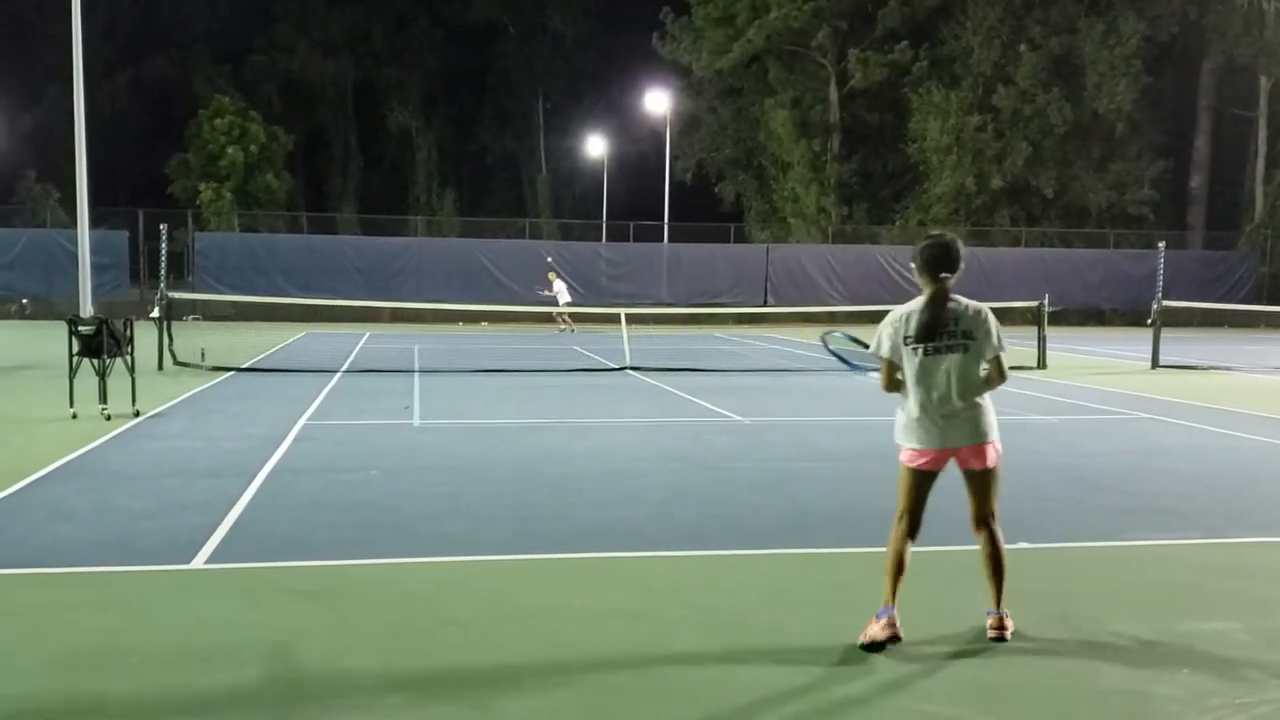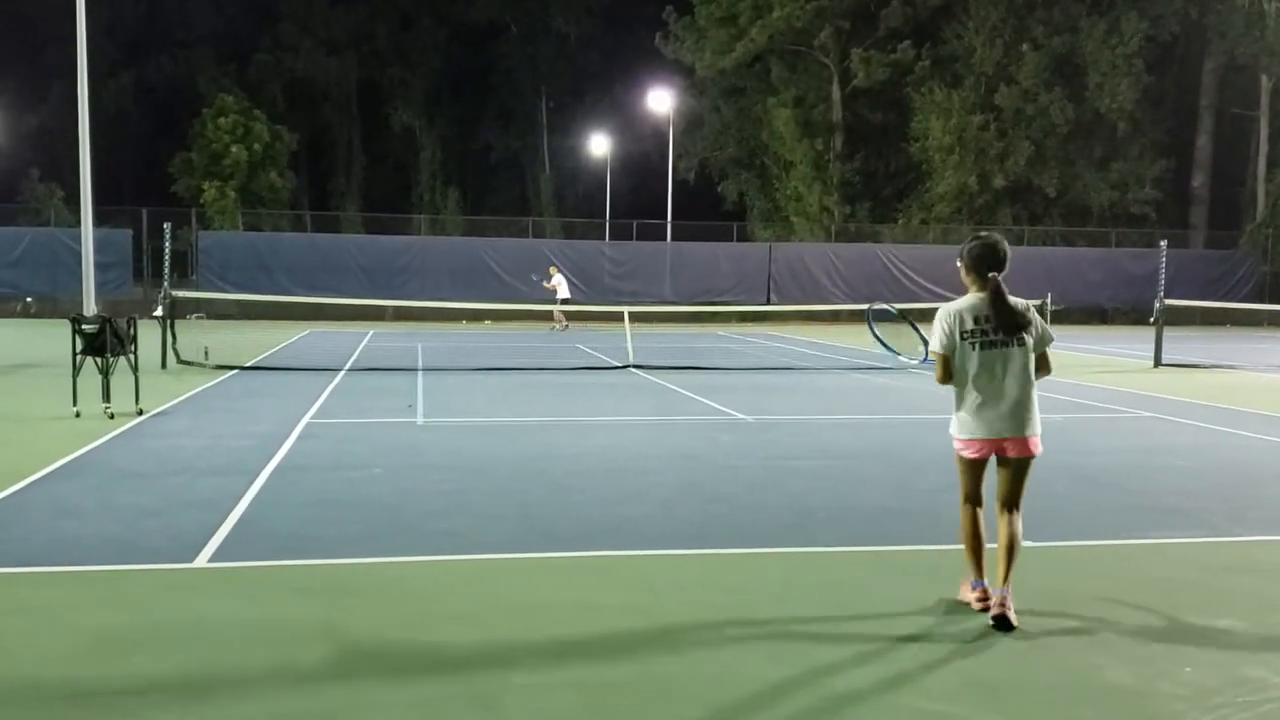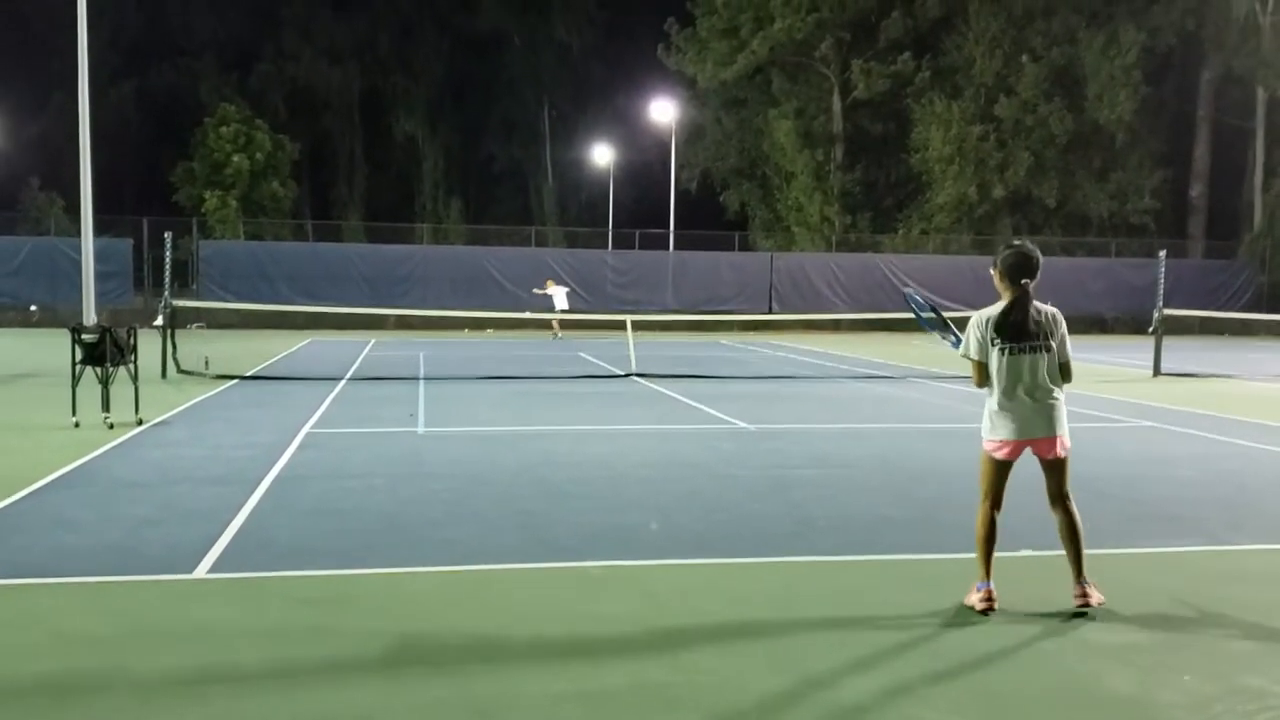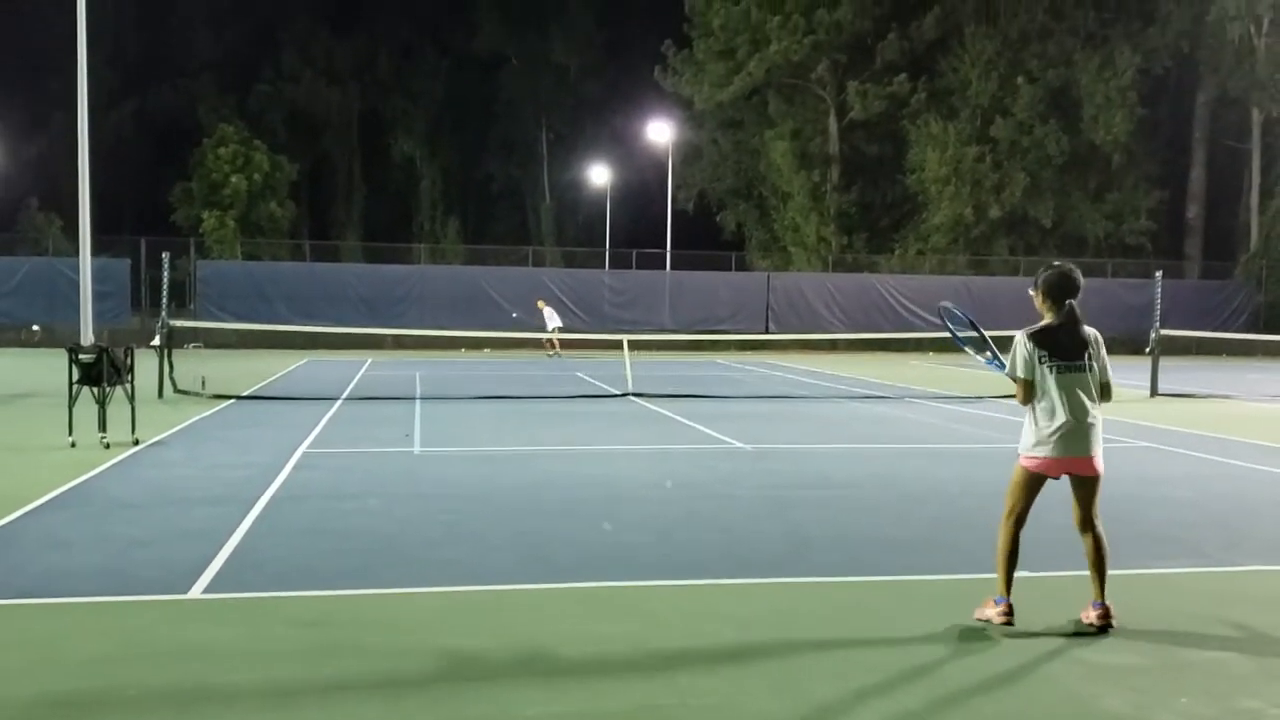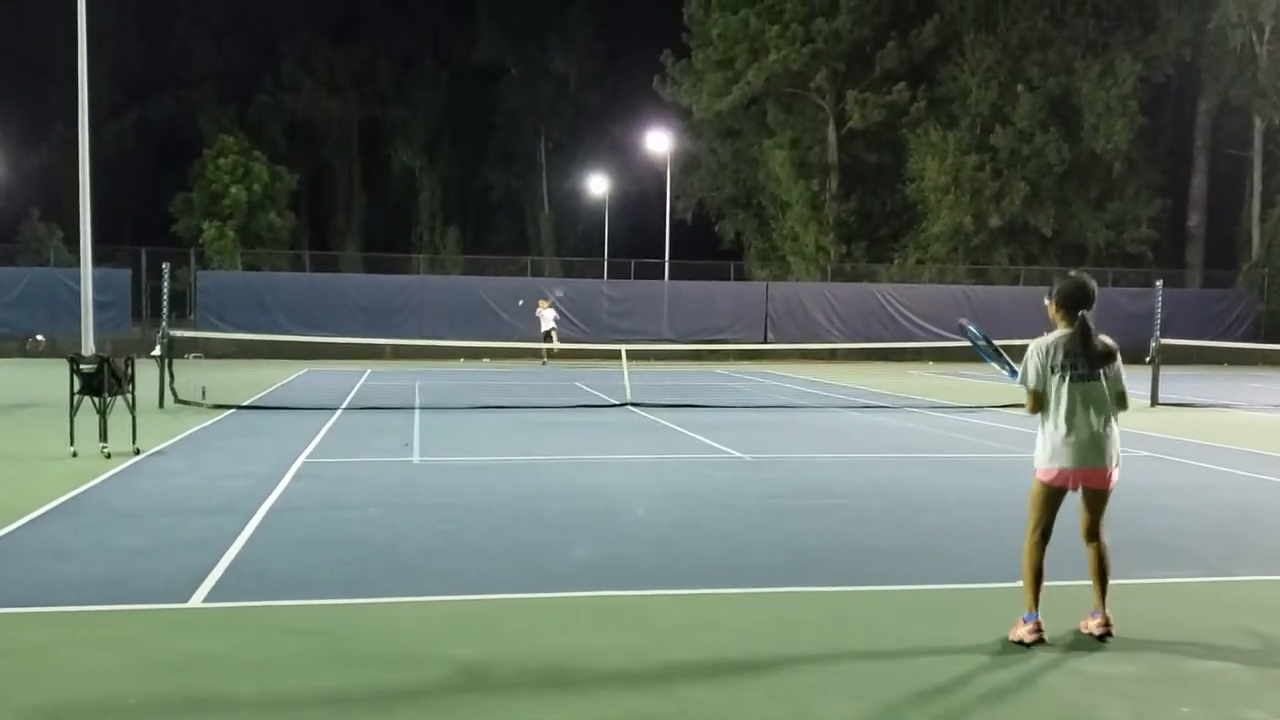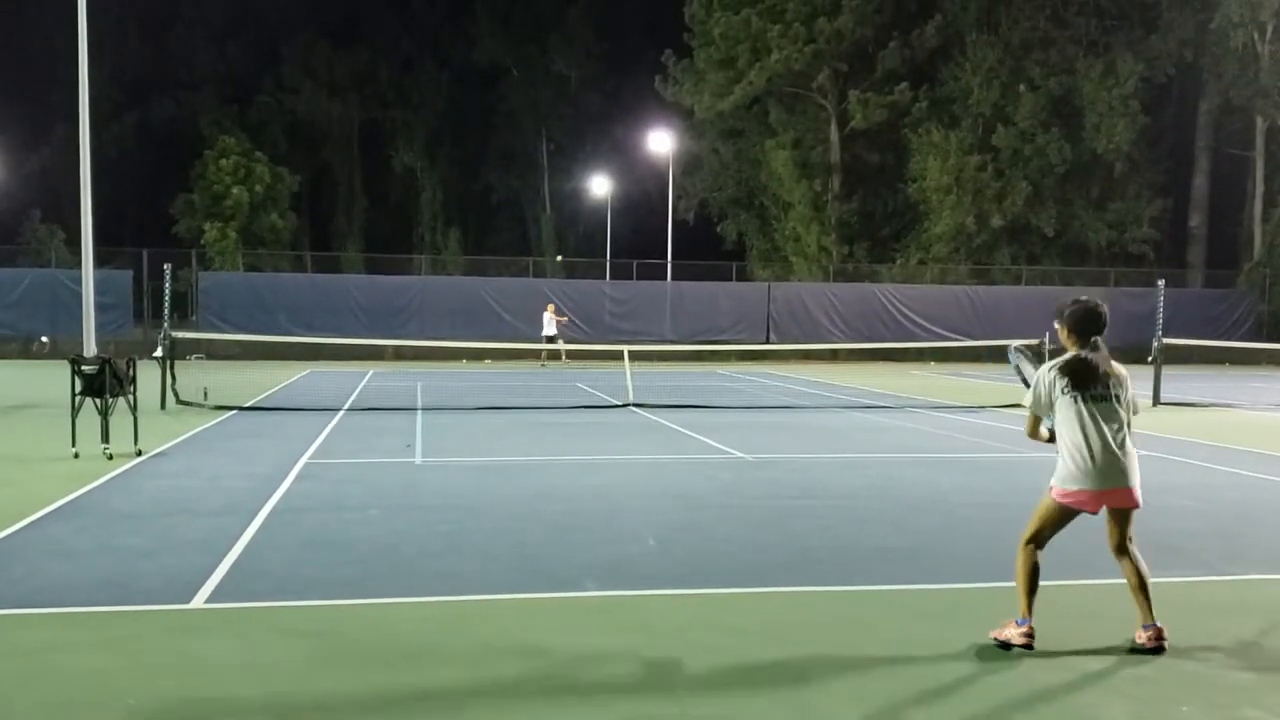
dt=0.3s
person 1, frame 1
left shoulder: (900, 318)
right shoulder: (978, 314)
left elbow: (888, 383)
right elbow: (999, 375)
left hip: (923, 435)
right hip: (975, 431)
left knee: (905, 525)
right knee: (986, 522)
left ankle: (888, 617)
right ankle: (997, 615)
person 1, frame 2
left shoulder: (950, 313)
right shoulder: (1023, 312)
left elbow: (944, 375)
right elbow: (1044, 368)
left hip: (973, 425)
right hip: (1019, 424)
left knee: (971, 502)
right knee: (1009, 508)
left ankle: (978, 586)
right ankle: (1003, 596)
person 1, frame 3
left shoulder: (984, 320)
right shoulder: (1052, 317)
left elbow: (980, 380)
right elbow: (1066, 375)
left hip: (1004, 424)
right hip: (1049, 423)
left knee: (989, 505)
right knee: (1061, 501)
left ankle: (984, 590)
right ankle: (1081, 586)
person 1, frame 4
left shoulder: (1029, 338)
right shoulder: (1091, 338)
left elbow: (1023, 395)
right elbow: (1105, 395)
left hip: (1043, 443)
right hip: (1086, 442)
left knee: (1012, 520)
right knee: (1088, 522)
left ankle: (1001, 603)
right ankle: (1099, 607)
person 1, frame 5
left shoulder: (1043, 347)
right shoulder: (1106, 348)
left elbow: (1034, 406)
right elbow: (1121, 404)
left hip: (1059, 454)
right hip: (1102, 454)
left knee: (1037, 536)
right knee: (1093, 533)
left ankle: (1031, 620)
right ankle: (1099, 616)
person 1, frame 6
left shoulder: (1050, 372)
right shoulder: (1118, 373)
left elbow: (1033, 431)
right elbow: (1125, 426)
left hip: (1078, 478)
right hip: (1122, 476)
left knee: (1030, 543)
right knee: (1123, 546)
left ankle: (1022, 625)
right ankle: (1151, 628)
